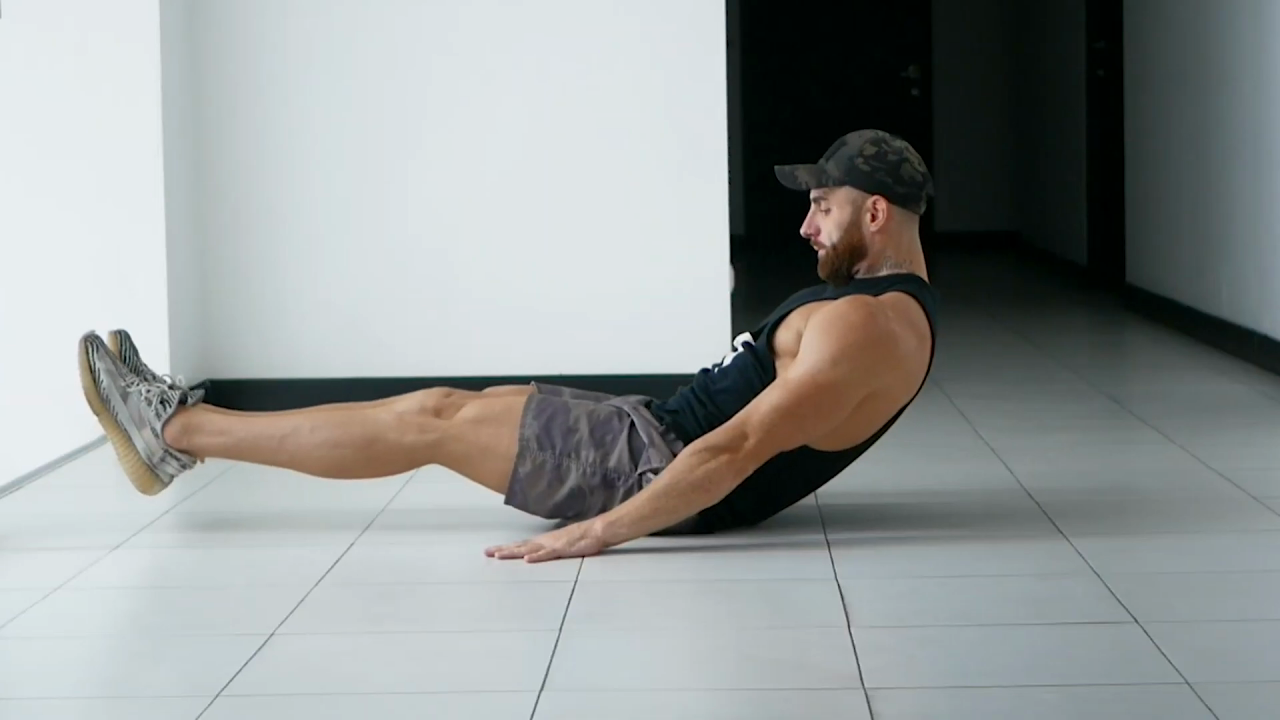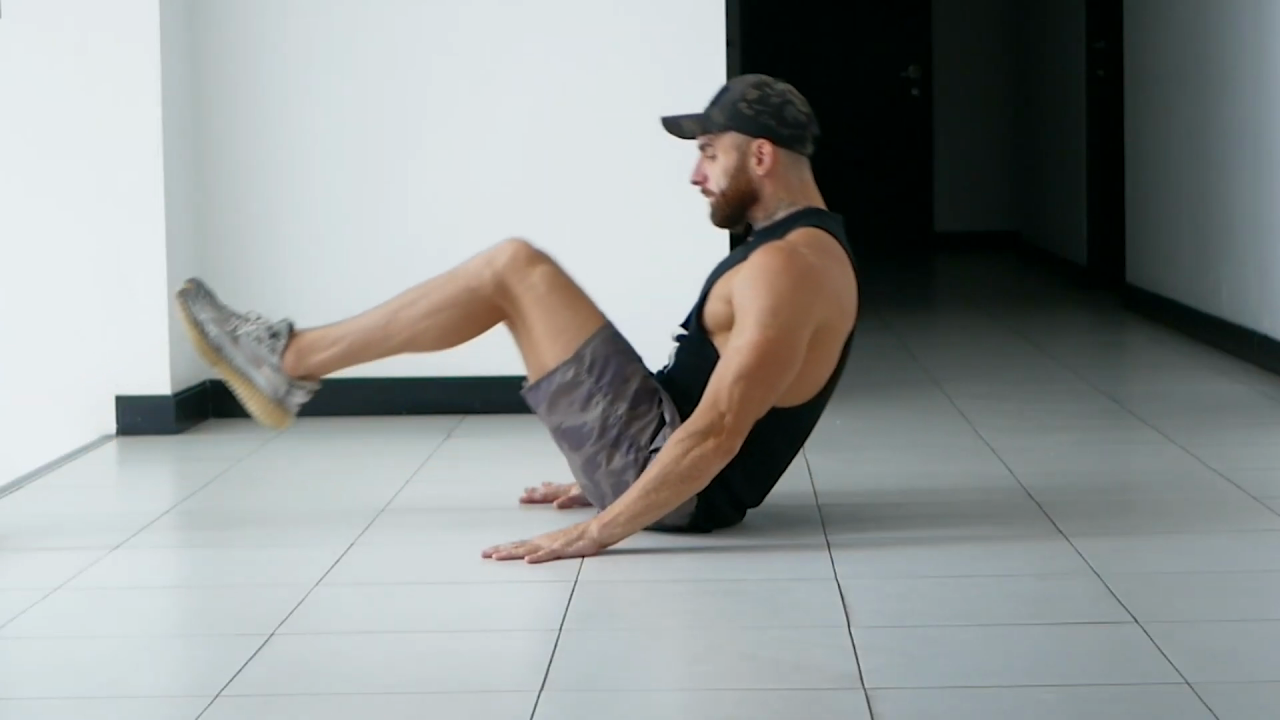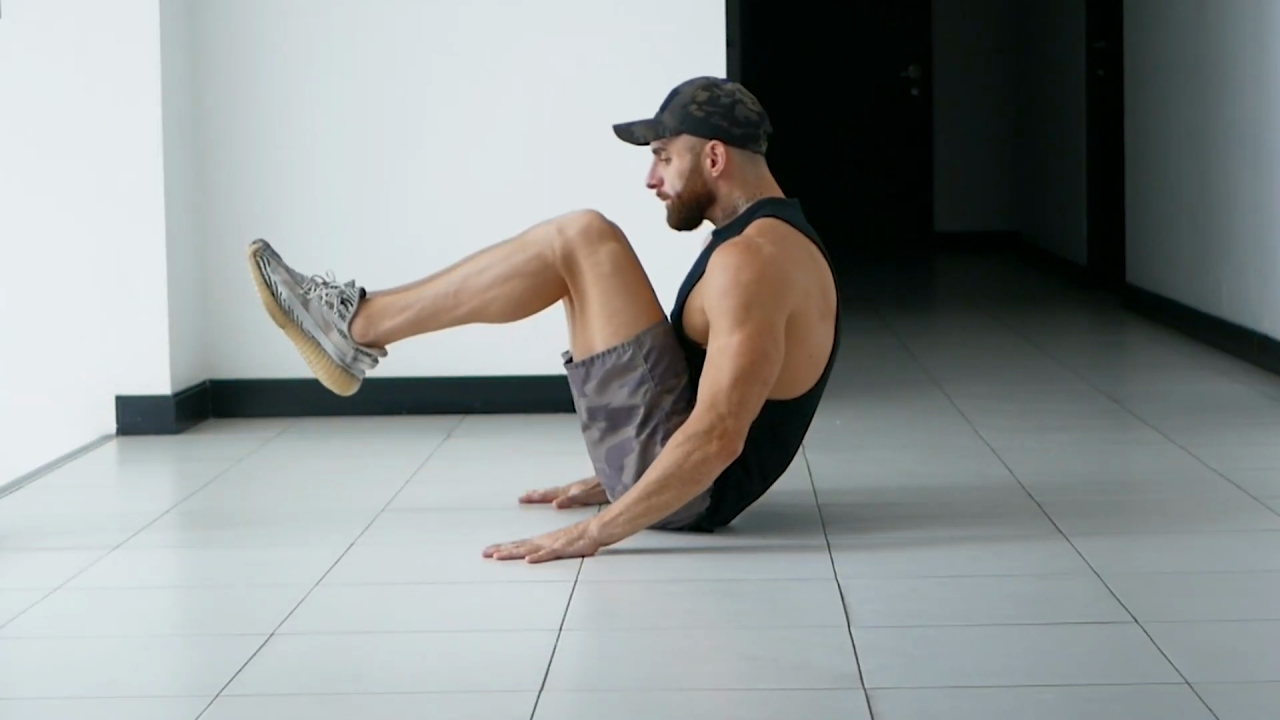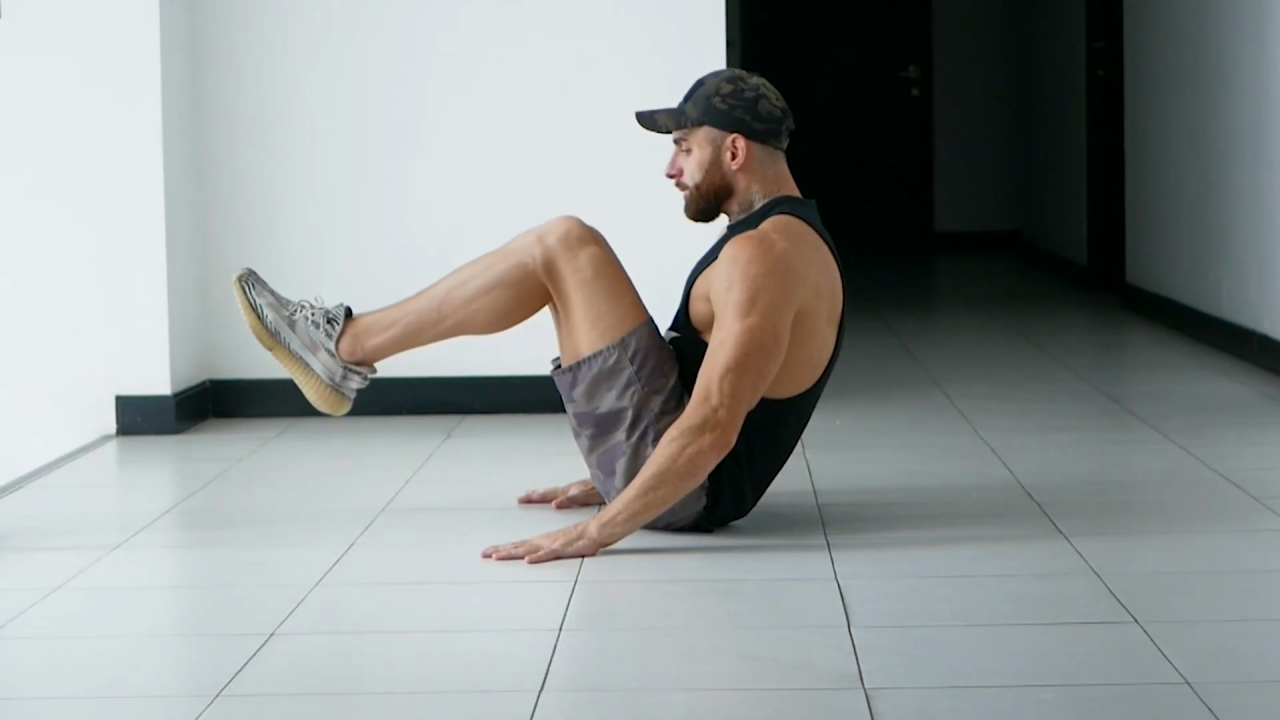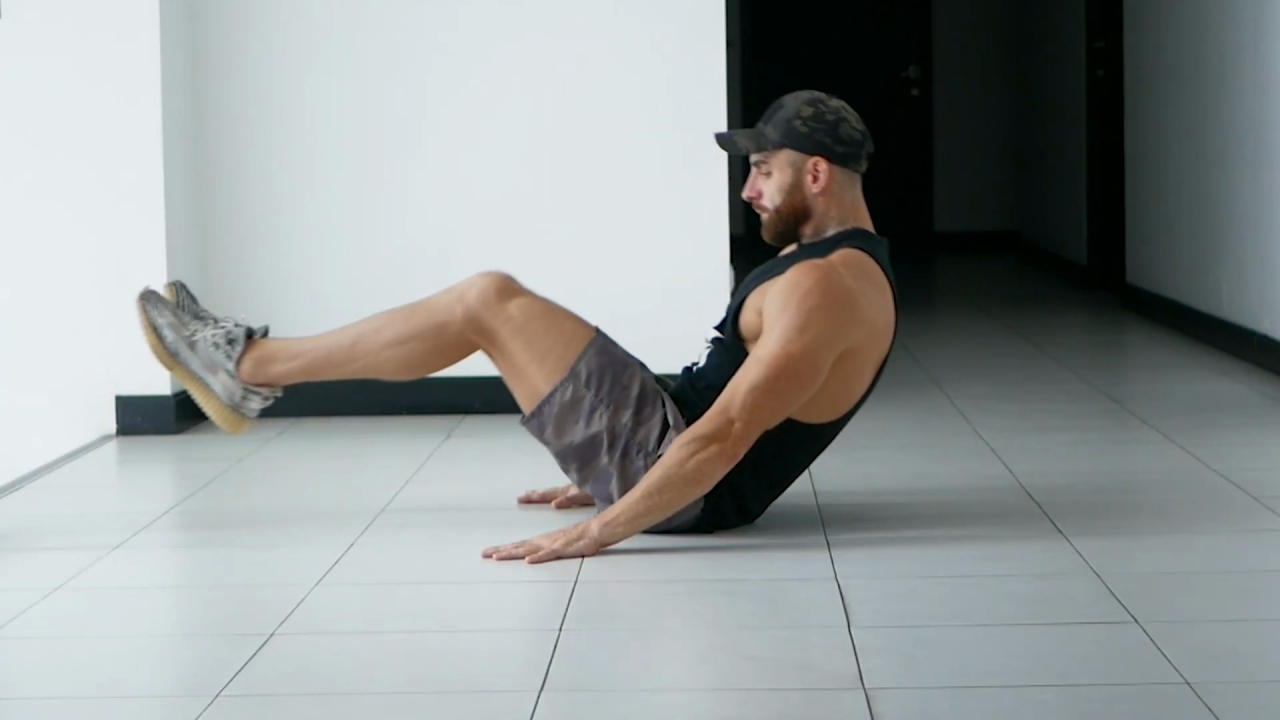
dt=0.3s
person 1, frame 1
left shoulder: (868, 327)
right shoulder: (880, 302)
left elbow: (738, 451)
left wrist: (598, 532)
right wrist: (607, 496)
left hip: (660, 467)
right hip: (664, 444)
left knee: (431, 423)
right knee: (444, 412)
left ankle: (177, 430)
right ankle: (184, 423)
person 1, frame 2
left shoulder: (785, 267)
right shoulder: (803, 246)
left elbow: (717, 431)
left wrist: (597, 531)
right wrist: (601, 471)
left hip: (672, 484)
right hip: (670, 455)
left knee: (515, 266)
right knee: (517, 284)
left ankle: (289, 361)
right ankle: (293, 361)
person 1, frame 3
left shoulder: (752, 259)
right shoulder: (771, 238)
left elbow: (717, 437)
left wrist: (598, 532)
right wrist: (614, 479)
left hip: (692, 487)
right hip: (679, 466)
left knee: (583, 236)
right knee: (576, 249)
left ankle: (356, 325)
right ankle: (366, 322)
person 1, frame 4
left shoulder: (763, 255)
right shoulder: (783, 237)
left elbow: (712, 428)
left wrist: (597, 532)
right wrist: (611, 478)
left hip: (687, 487)
right hip: (683, 469)
left knee: (565, 244)
right knee: (561, 255)
left ankle: (345, 346)
right ankle: (349, 344)
person 1, frame 5
left shoulder: (826, 287)
right shoulder: (844, 268)
left elbow: (724, 439)
left wrist: (598, 530)
right wrist: (600, 470)
left hip: (675, 475)
right hip: (671, 447)
left knee: (489, 299)
right knee: (495, 307)
left ankle: (245, 368)
right ankle: (250, 361)
